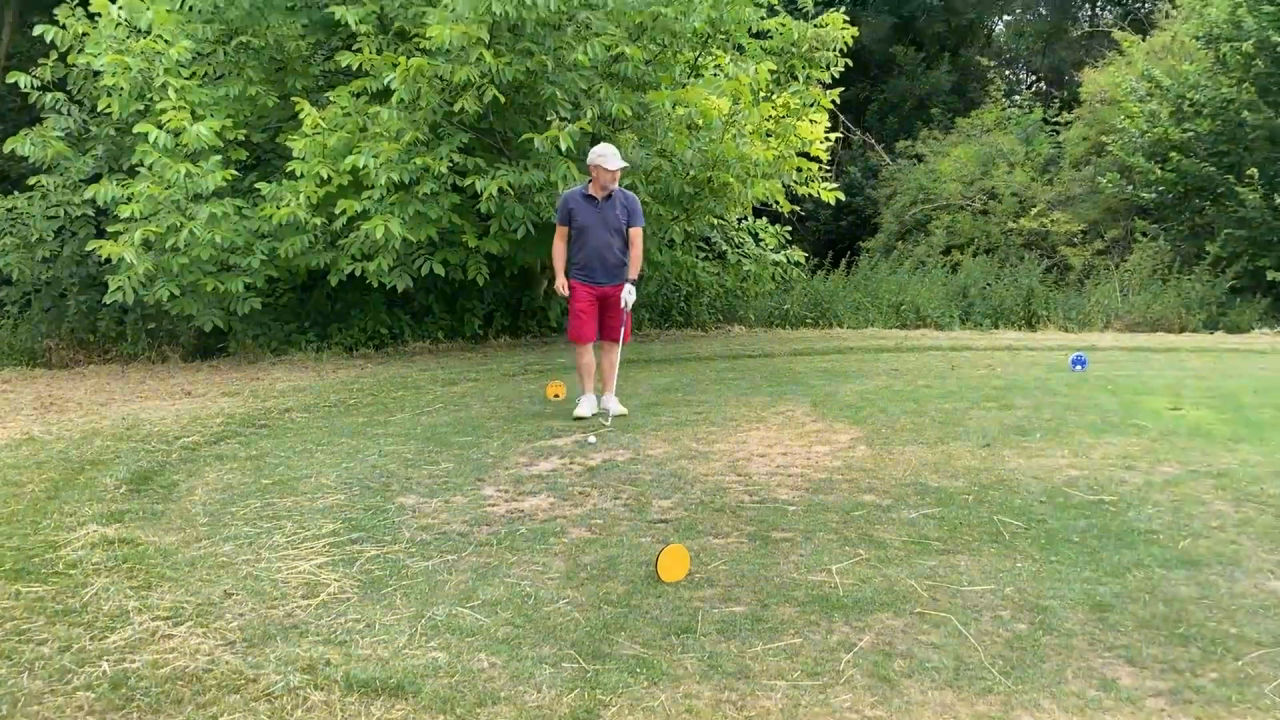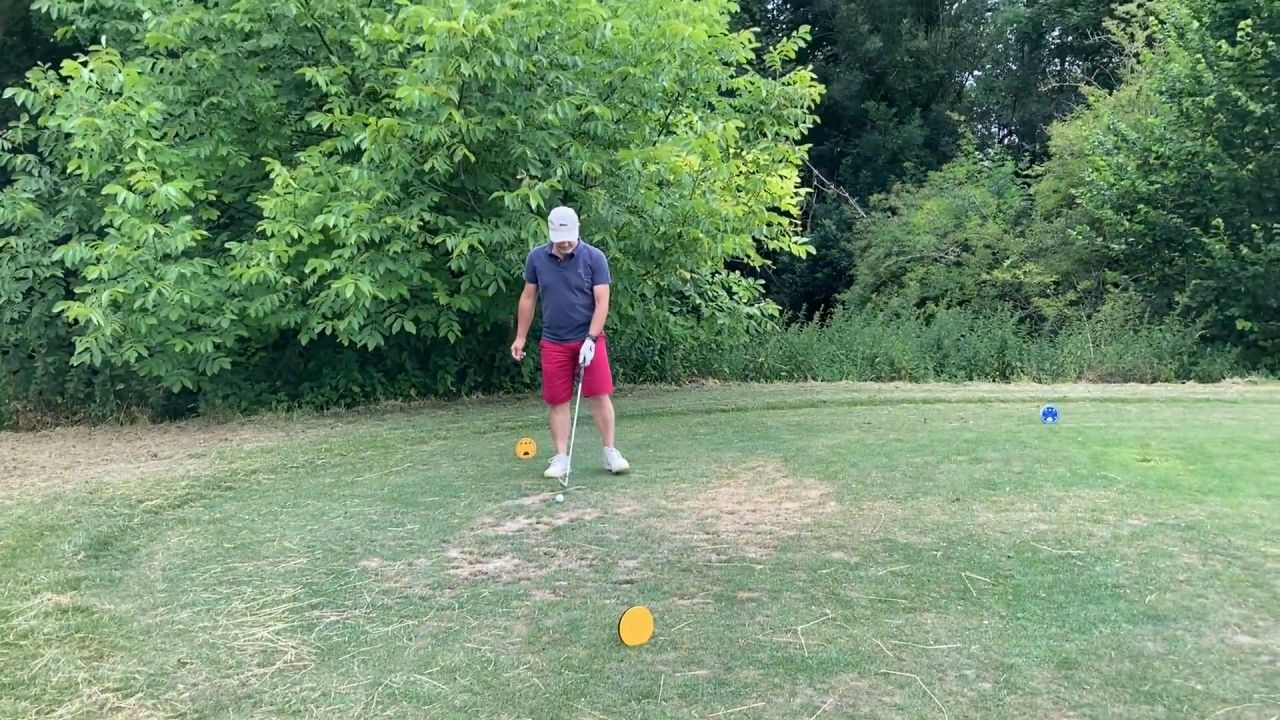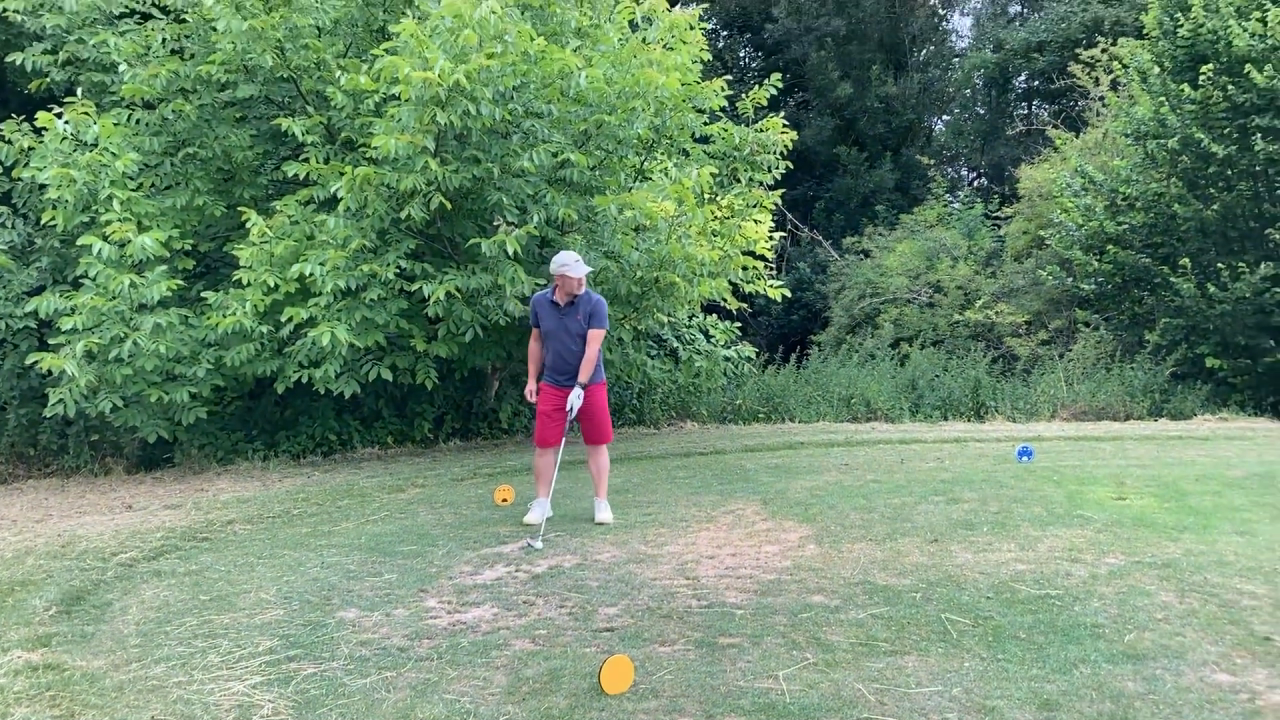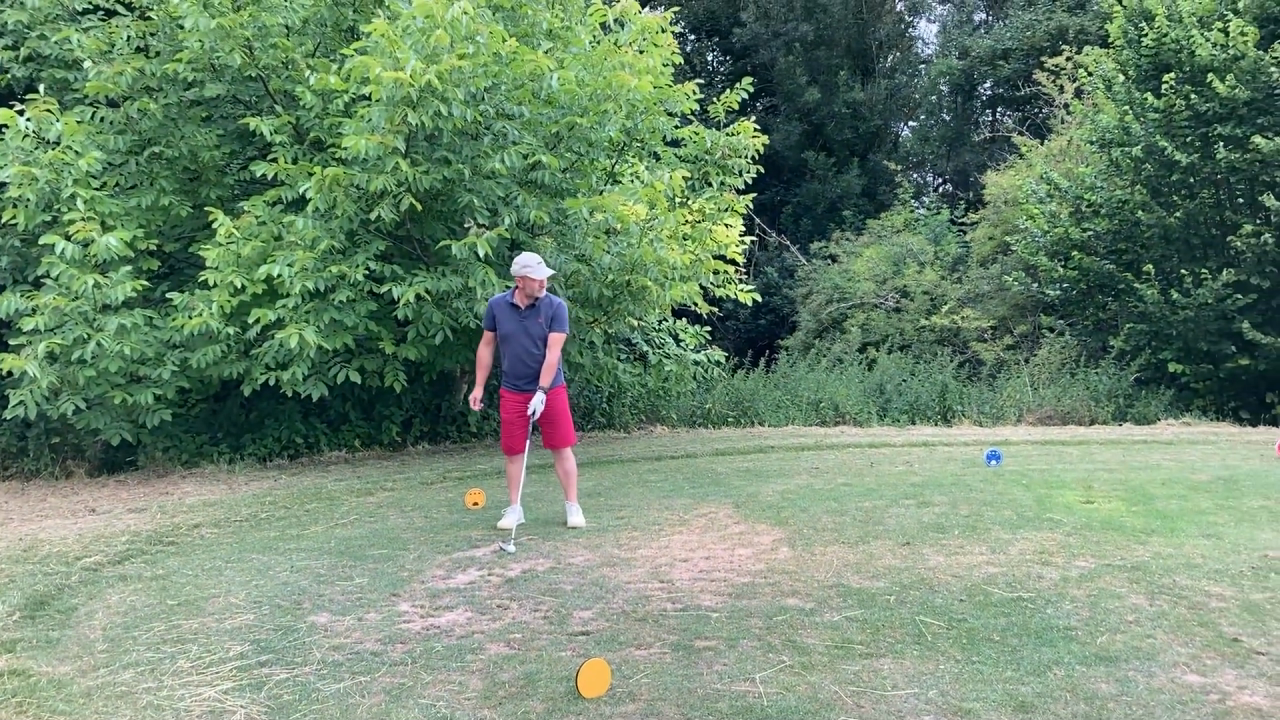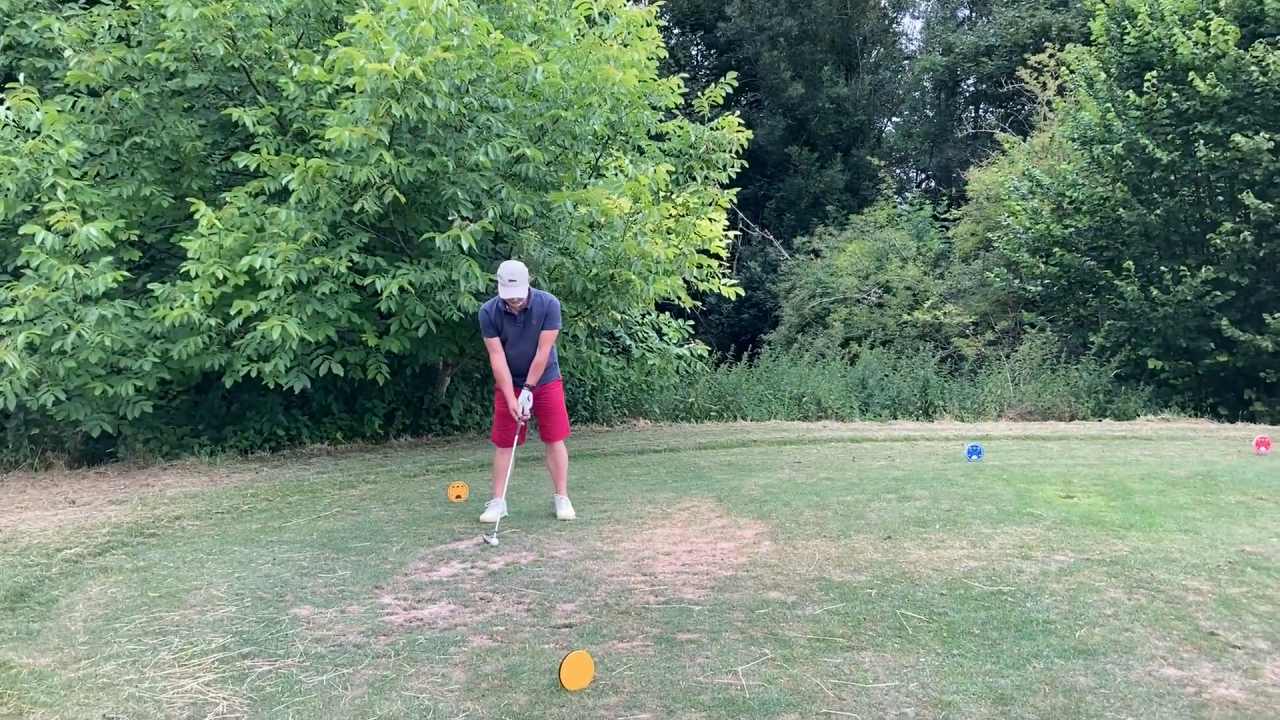
dt=0.5s
person 1, frame 1
left shoulder: (629, 201)
right shoulder: (570, 199)
left elbow: (636, 245)
right elbow: (560, 240)
left wrist: (631, 283)
right wrist: (560, 275)
left hip: (617, 285)
right hip: (582, 284)
left knee: (612, 343)
right knee: (583, 341)
left ankle: (608, 396)
right ankle: (588, 397)
person 1, frame 2
left shoulder: (595, 258)
right shoulder: (536, 257)
left elbow: (602, 302)
right elbow: (527, 298)
left wrist: (591, 339)
right wrist: (521, 336)
left hip: (588, 339)
right hip: (553, 342)
left knee: (600, 395)
right knee: (557, 401)
left ankle: (610, 450)
right ankle: (561, 457)
person 1, frame 3
left shoulder: (595, 303)
right shoulder: (539, 302)
left elbow: (592, 349)
left wrist: (580, 387)
right wrist: (532, 379)
left hip: (590, 385)
right hip: (551, 386)
left knee: (597, 444)
right knee: (544, 445)
left ankle: (601, 502)
right ankle: (541, 503)
person 1, frame 4
left shoulder: (556, 307)
right shoulder: (496, 305)
left elbow: (553, 353)
right elbow: (486, 346)
left wrist: (542, 391)
right wrist: (479, 386)
left hip: (551, 389)
right hip: (512, 392)
left knee: (562, 448)
right knee: (513, 452)
left ankle: (572, 505)
right ankle: (514, 509)
person 1, frame 5
left shoulder: (548, 304)
right shoulder: (488, 312)
left elbow: (543, 352)
right elbow: (497, 357)
left wrist: (529, 389)
right wrist: (511, 398)
left hip: (546, 381)
right hip: (509, 384)
left knee: (554, 440)
right knee: (503, 443)
left ankle: (561, 498)
right ankle: (497, 501)
